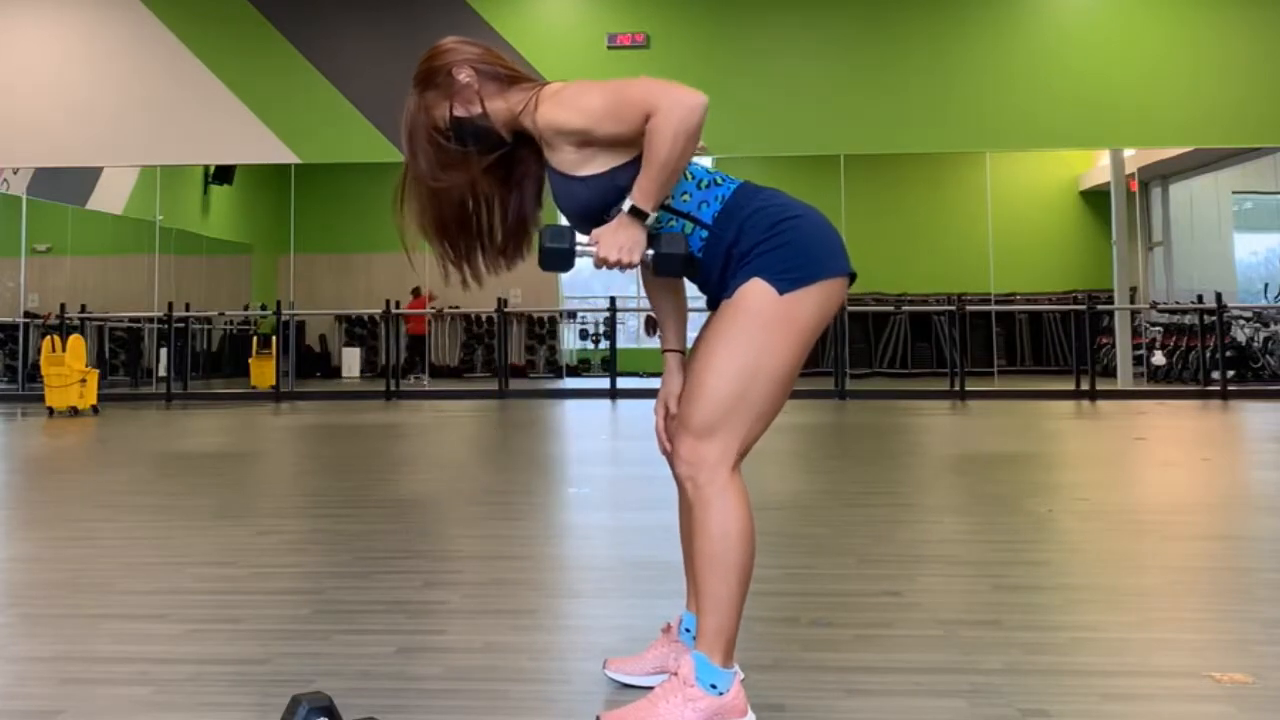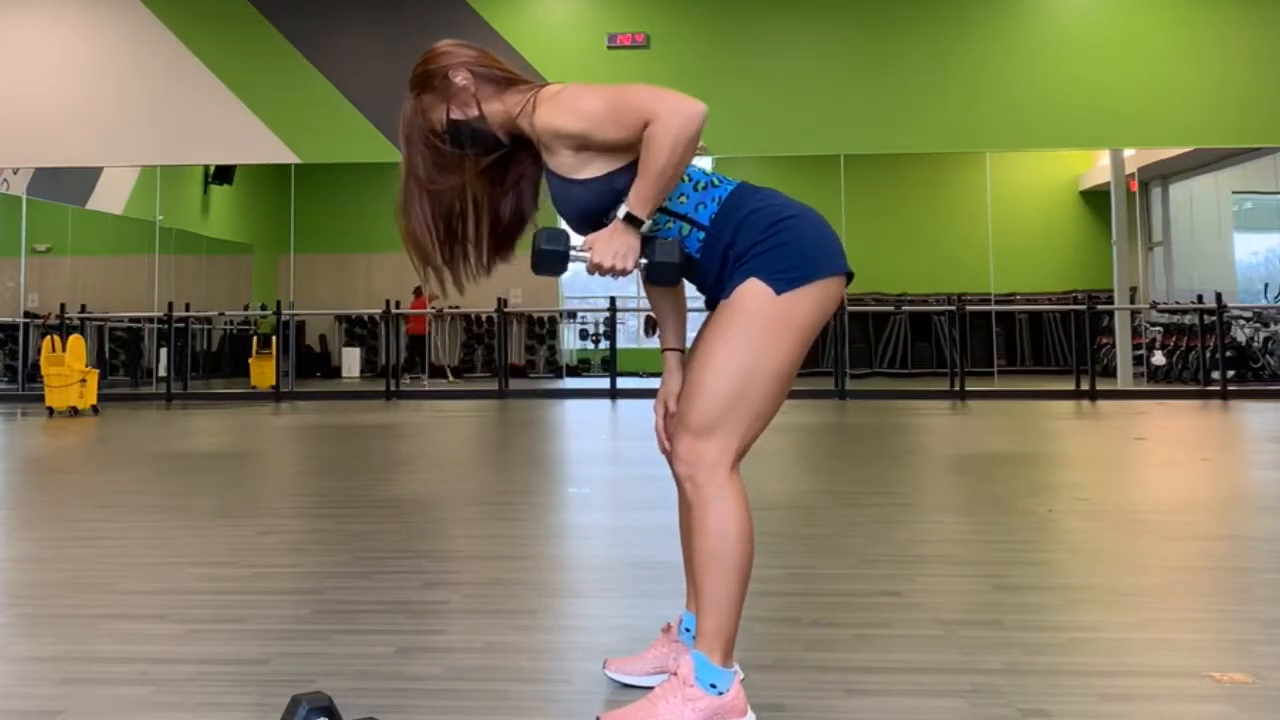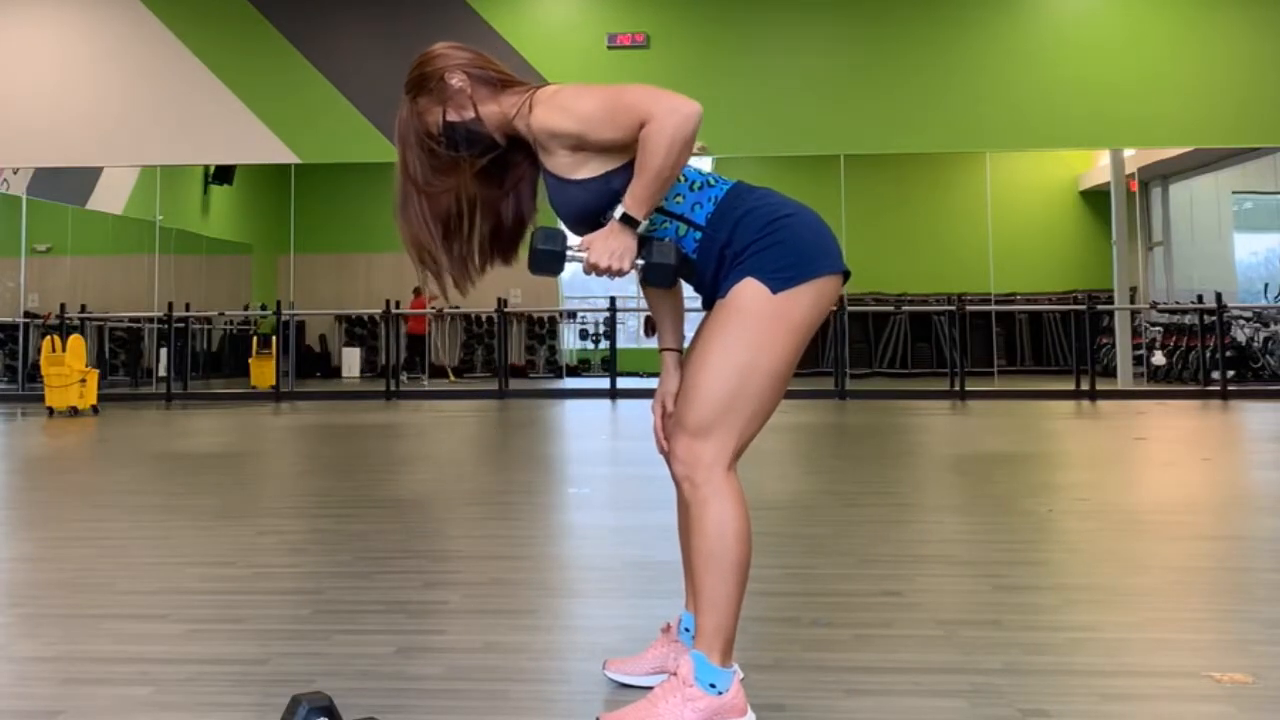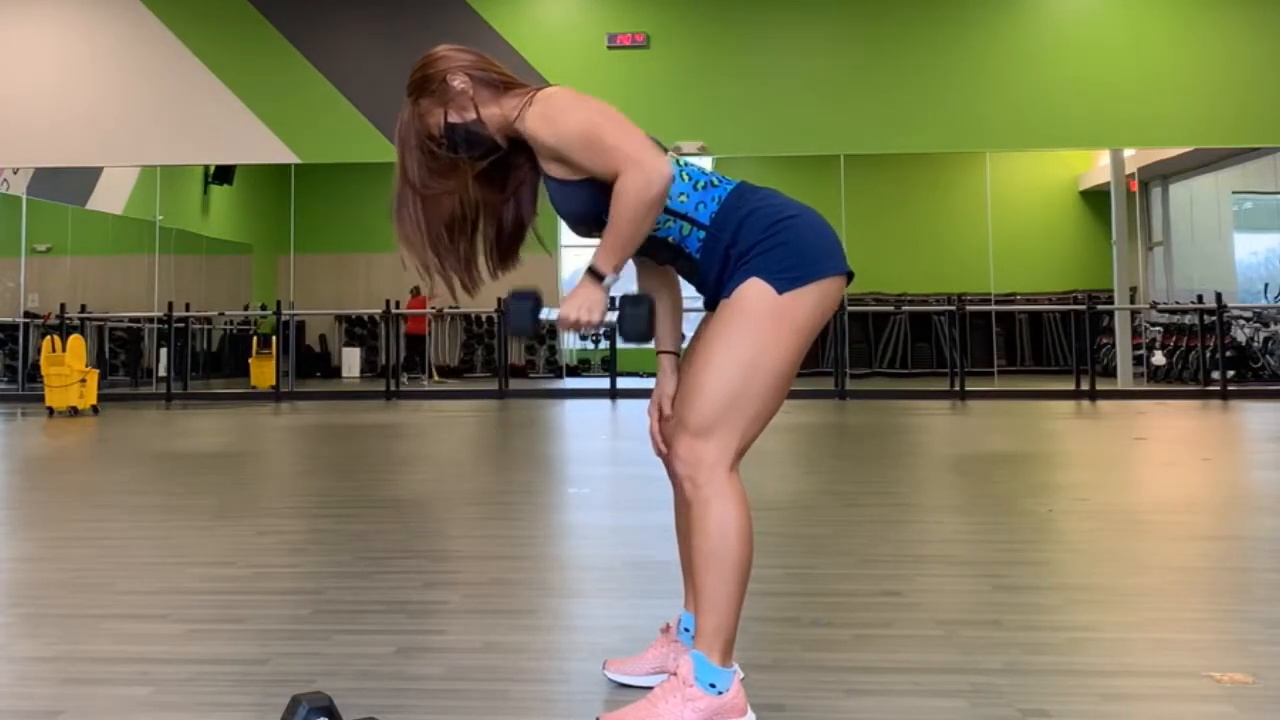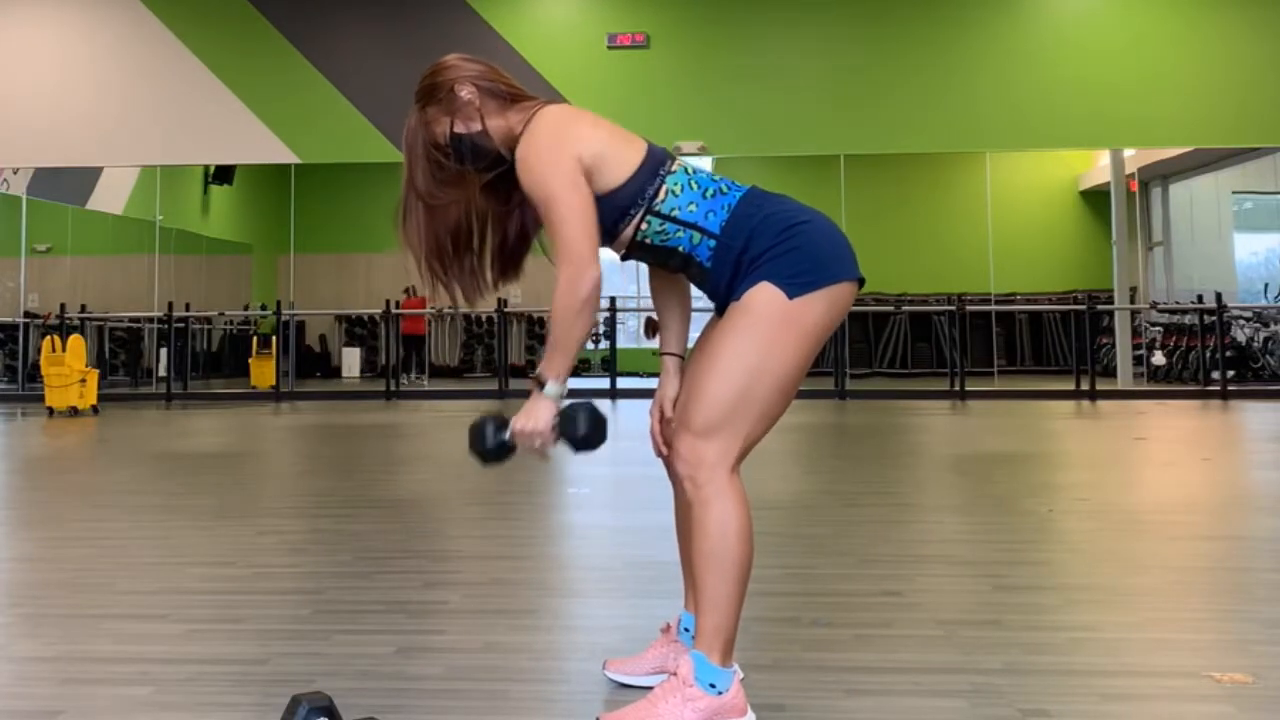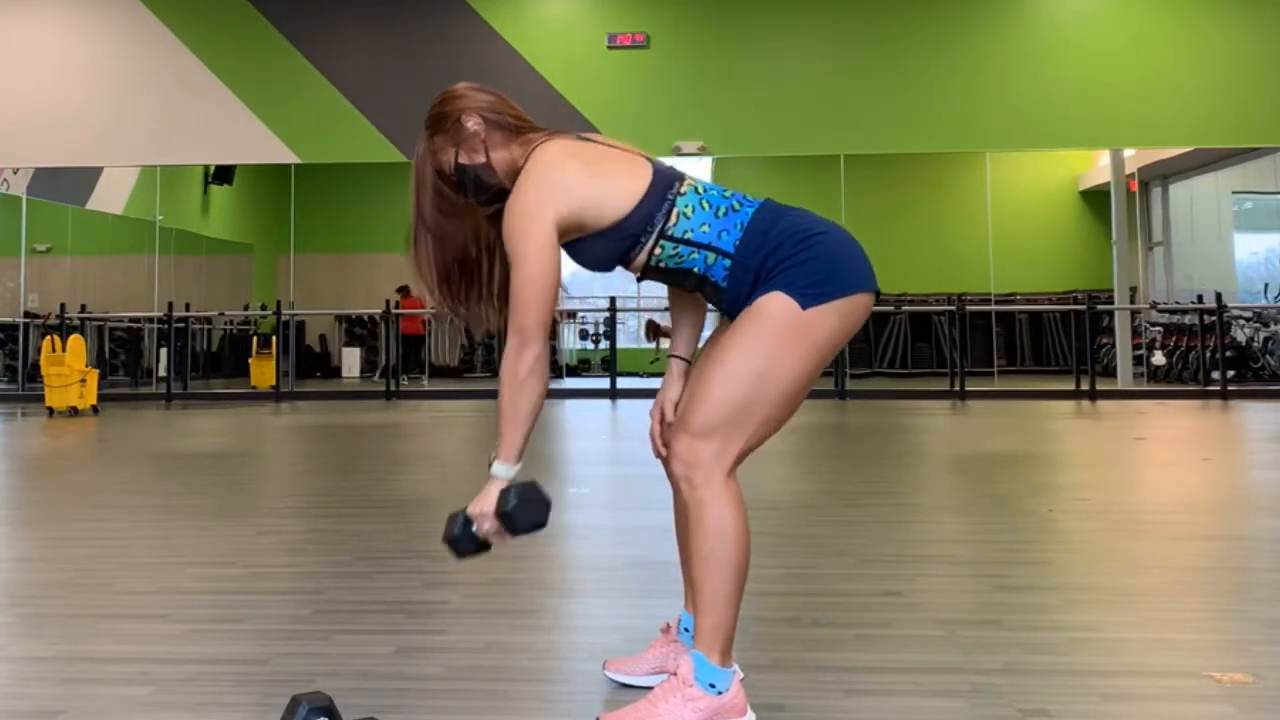
dt=0.2s
person 1, frame 1
left shoulder: (557, 111)
right shoulder: (543, 145)
left elbow: (683, 104)
left wrist: (632, 218)
right wrist: (675, 363)
left hip: (784, 253)
right hip: (773, 257)
left knee: (704, 456)
right knee: (692, 451)
right ankle: (693, 638)
person 1, frame 2
left shoulder: (553, 113)
right shoulder: (540, 147)
left elbow: (681, 114)
right elbow: (662, 245)
left wrist: (628, 225)
right wrist: (674, 363)
left hip: (781, 253)
right hip: (771, 257)
left knee: (703, 455)
right knee: (691, 450)
right ankle: (694, 637)
person 1, frame 3
left shoulder: (550, 112)
right shoulder: (538, 146)
left elbow: (679, 114)
left wrist: (622, 225)
right wrist: (672, 363)
left hip: (777, 252)
right hip: (768, 257)
left knee: (700, 454)
right knee: (687, 450)
right ankle: (694, 638)
person 1, frame 4
left shoulder: (544, 115)
right shoulder: (534, 146)
left elbow: (650, 174)
right elbow: (655, 240)
left wrist: (595, 281)
right wrist: (670, 363)
left hip: (781, 254)
right hip: (771, 259)
left knee: (702, 454)
right knee: (684, 449)
right ankle: (693, 638)
person 1, frame 5
left shoulder: (540, 144)
right shoulder: (560, 135)
left elbow: (580, 280)
right elbow: (667, 241)
left wrist: (545, 393)
right wrist: (672, 365)
left hip: (793, 260)
right hip: (785, 261)
left knee: (703, 454)
right knee: (683, 447)
right ankle: (692, 637)
person 1, frame 6
left shoulder: (537, 189)
right shoulder: (572, 158)
left elbow: (527, 348)
left wrist: (499, 473)
right wrist: (679, 368)
left hip: (812, 272)
right hip: (805, 270)
left knee: (700, 454)
right knee: (686, 447)
right ankle: (695, 638)
